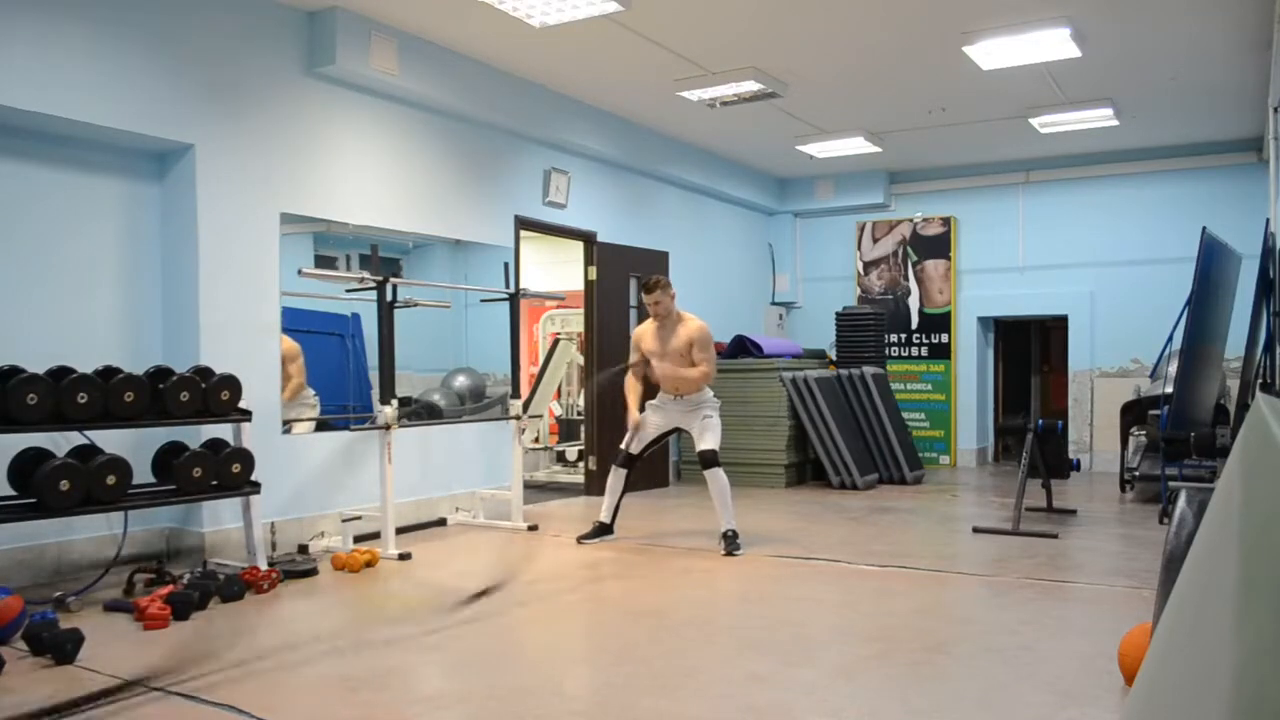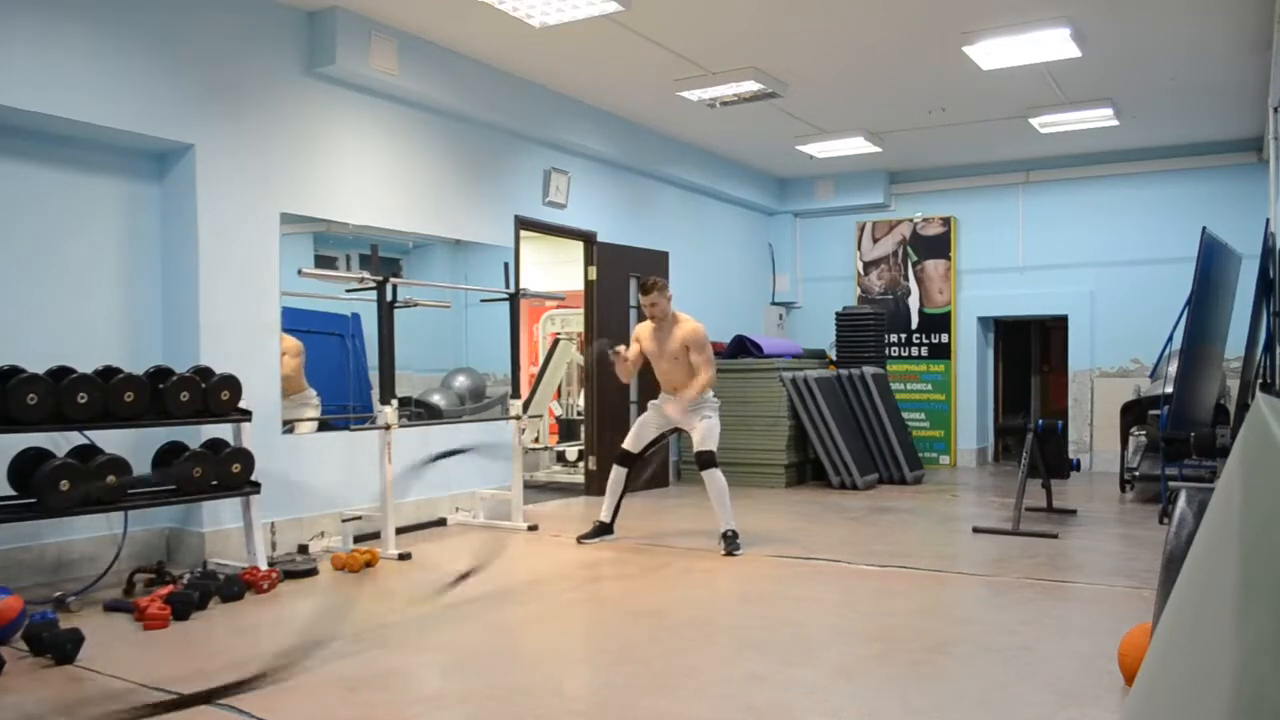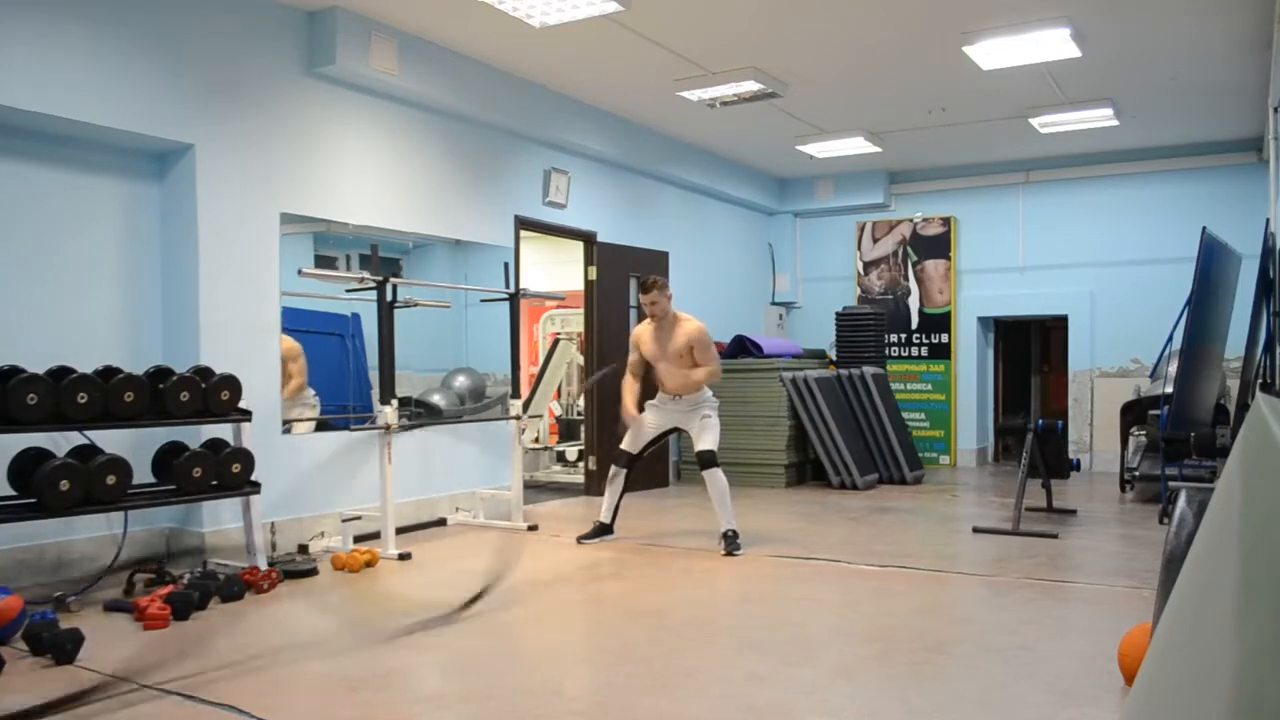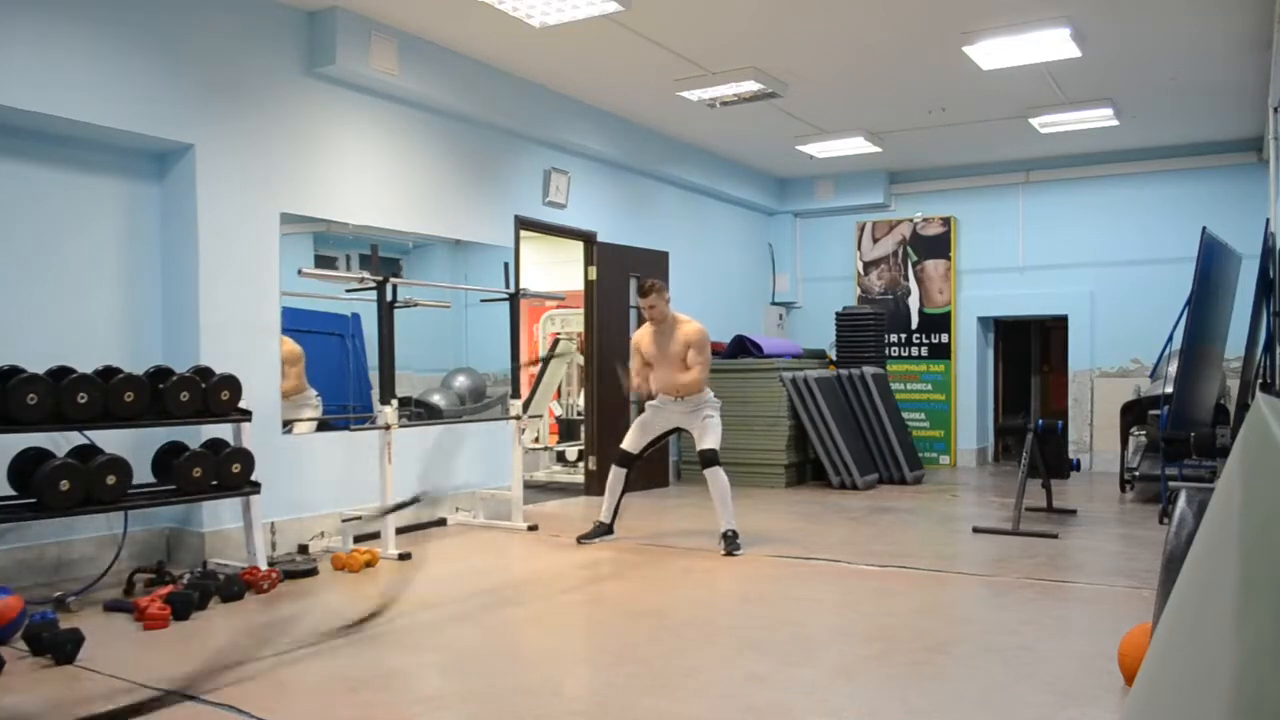
dt=0.2s
person 1, frame 1
left shoulder: (696, 329)
right shoulder: (641, 333)
left elbow: (707, 372)
right elbow: (634, 375)
left wrist: (669, 371)
right wrist: (633, 411)
left hip: (698, 405)
right hip: (662, 404)
left knee: (709, 461)
right knee: (622, 458)
left ankle: (729, 532)
right ankle: (605, 524)
person 1, frame 2
left shoulder: (692, 331)
right shoulder: (640, 332)
left elbow: (708, 374)
right elbow: (626, 376)
left wrist: (681, 403)
right wrist: (621, 361)
left hip: (698, 405)
right hip: (663, 403)
left knee: (706, 462)
right knee: (622, 457)
left ankle: (729, 532)
right ankle: (605, 523)
person 1, frame 3
left shoulder: (693, 330)
right shoulder: (639, 333)
left elbow: (713, 370)
right elbow: (632, 376)
left wrist: (678, 377)
right wrist: (629, 405)
left hip: (697, 405)
right hip: (662, 404)
left knee: (707, 461)
right knee: (621, 458)
left ankle: (729, 532)
right ankle: (605, 524)
person 1, frame 4
left shoulder: (693, 331)
right shoulder: (640, 337)
left elbow: (699, 376)
right elbow: (637, 379)
left wrist: (665, 379)
right wrist: (639, 383)
left hip: (699, 406)
right hip: (663, 406)
left knee: (709, 461)
right knee: (621, 458)
left ankle: (729, 531)
right ankle: (605, 523)
